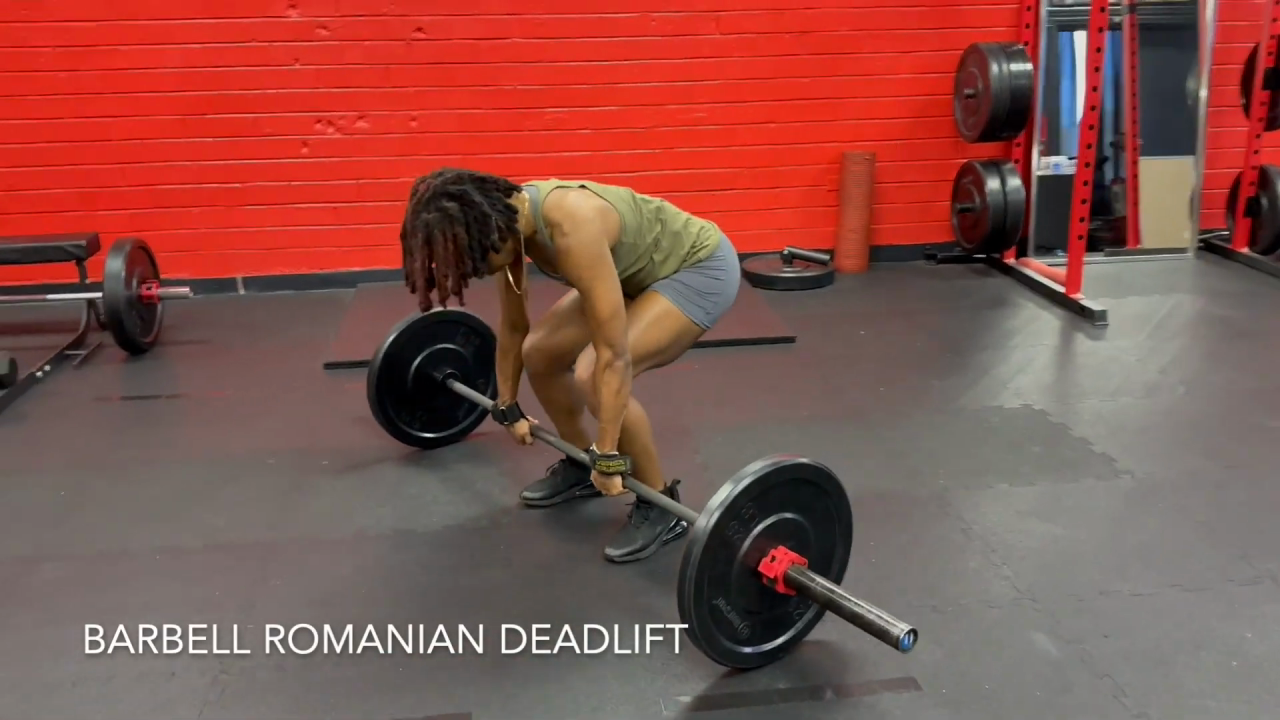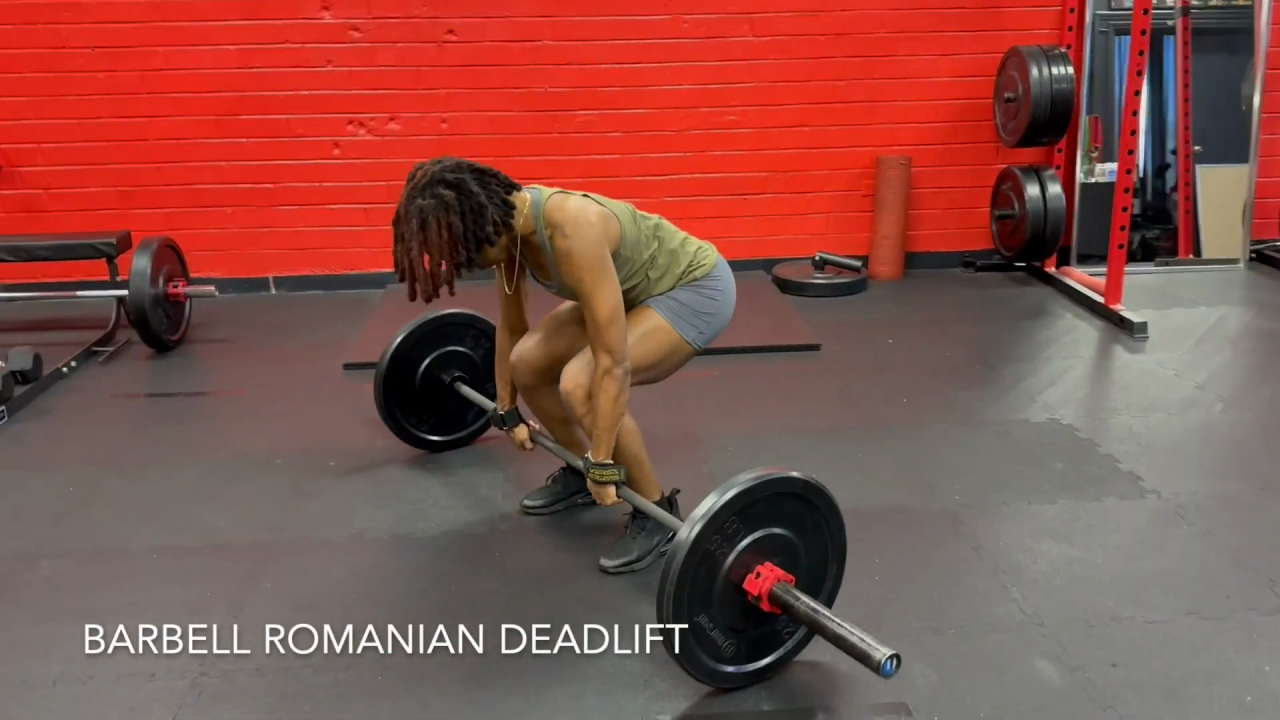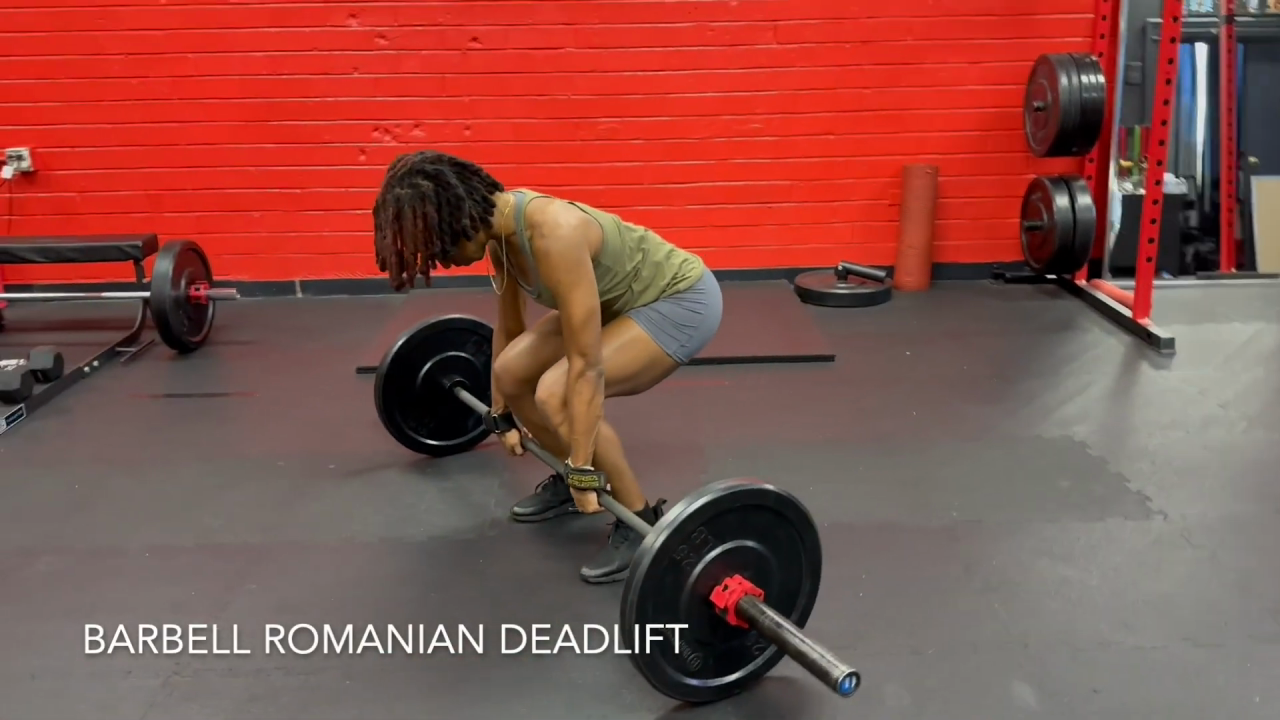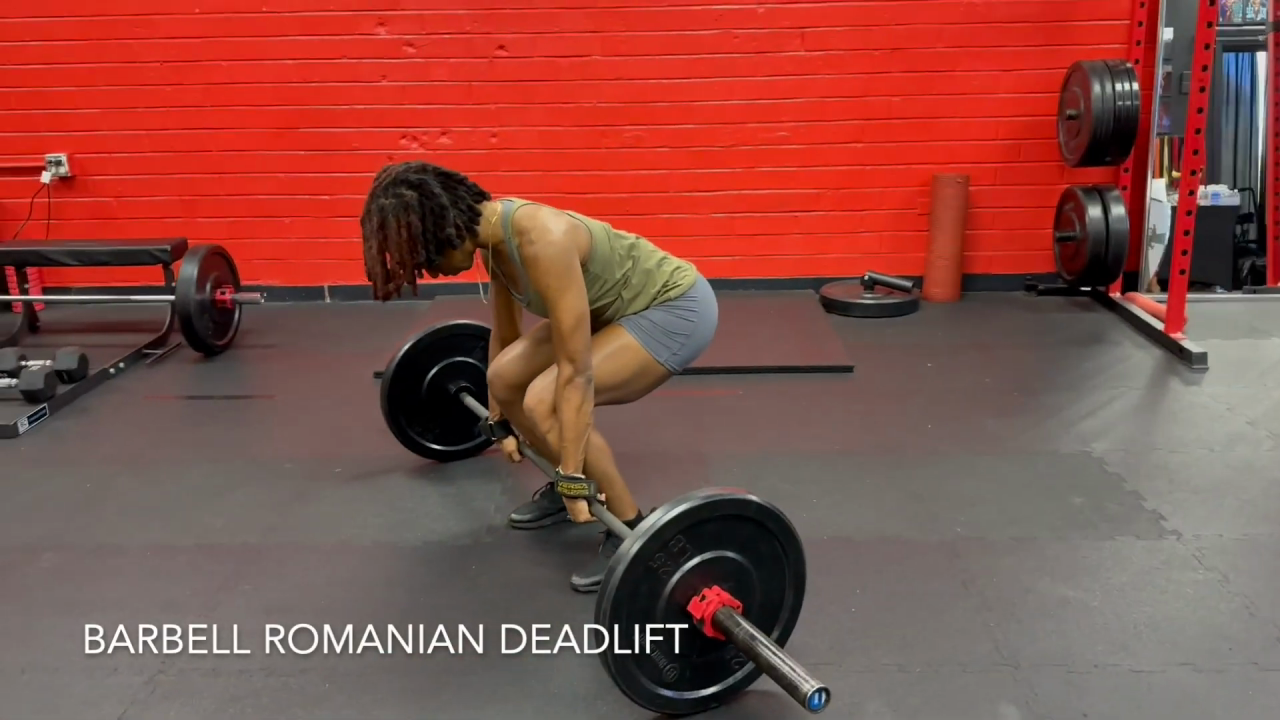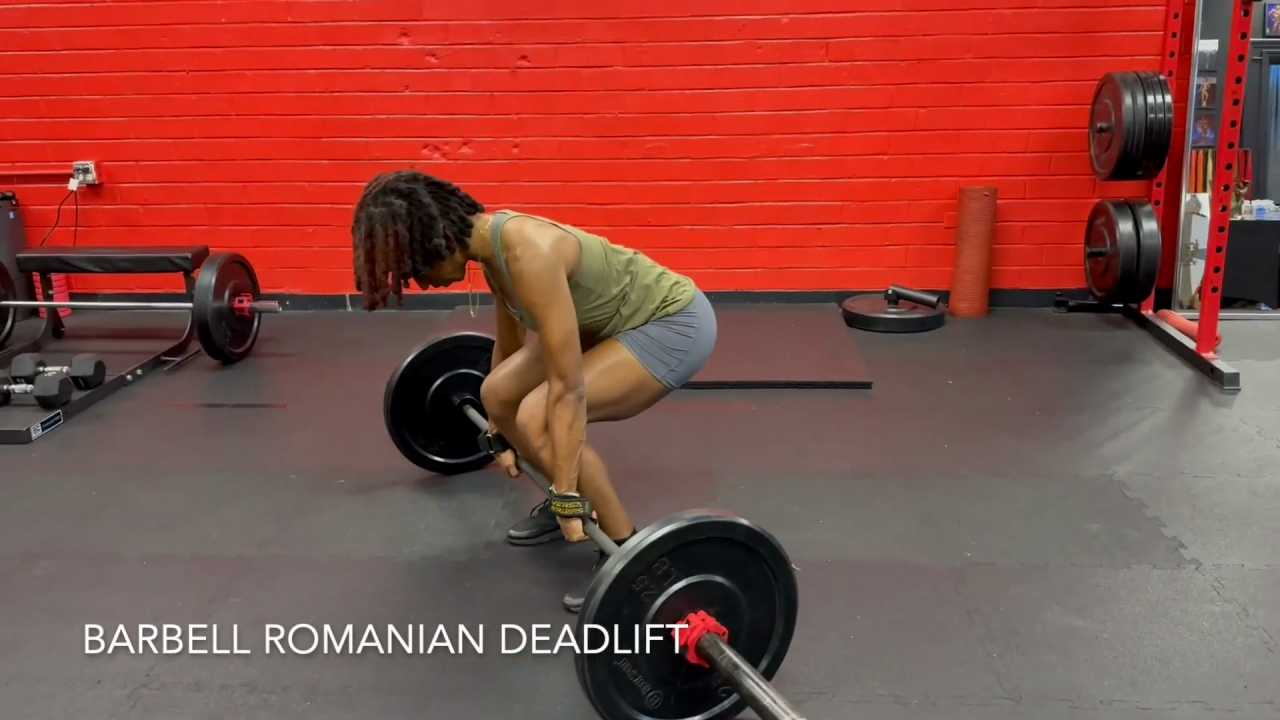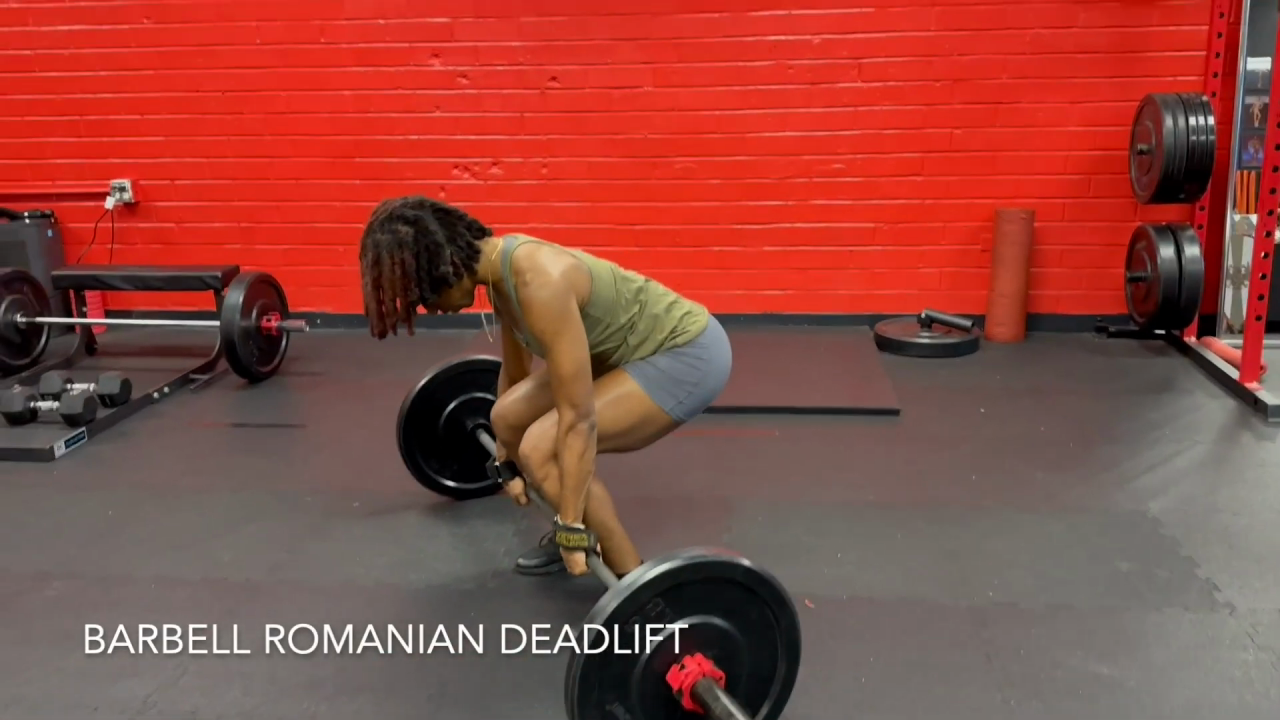
dt=0.3s
person 1, frame 1
left shoulder: (572, 228)
right shoulder: (509, 217)
left elbow: (614, 354)
right elbow: (512, 325)
left wrist: (608, 457)
right wrist: (507, 407)
left hip: (702, 268)
right hip: (640, 270)
left knee: (592, 375)
right knee: (538, 352)
left ankle: (660, 504)
right ankle: (580, 465)
person 1, frame 2
left shoulder: (571, 232)
right shoulder: (509, 220)
left elbow: (613, 361)
right elbow: (510, 327)
left wrist: (604, 465)
right wrist: (506, 410)
left hip: (697, 287)
right hip: (638, 285)
left knee: (580, 386)
right knee: (526, 364)
left ankle: (657, 514)
right ankle: (580, 473)
person 1, frame 3
left shoulder: (553, 236)
right shoulder: (499, 225)
left elbow: (586, 366)
right elbow: (508, 328)
left wrist: (583, 471)
right wrist: (500, 415)
left hip: (683, 299)
right hip: (623, 298)
left knee: (555, 394)
right knee: (510, 373)
left ankle: (643, 523)
right ankle: (570, 483)
person 1, frame 4
left shoulder: (541, 242)
right shoulder: (493, 232)
left elbow: (576, 371)
right elbow: (504, 334)
left wrist: (573, 478)
right wrist: (498, 421)
left hip: (677, 307)
right hip: (616, 305)
left knee: (544, 402)
right knee: (504, 379)
left ankle: (634, 533)
right ankle: (567, 492)
person 1, frame 5
left shoulder: (528, 255)
right shoulder: (490, 244)
left elbow: (567, 388)
right elbow: (508, 344)
left wrist: (567, 499)
right wrist: (498, 436)
left hip: (676, 323)
right hip: (617, 320)
left knee: (538, 419)
right knee: (498, 393)
right ankle: (569, 503)
person 1, frame 6
left shoulder: (538, 283)
right shoulder: (498, 267)
left elbow: (578, 418)
right elbow: (513, 372)
left wrist: (572, 530)
right wrist: (508, 463)
left hip: (688, 353)
left knee: (543, 450)
right knee: (507, 418)
right ankle: (584, 530)
